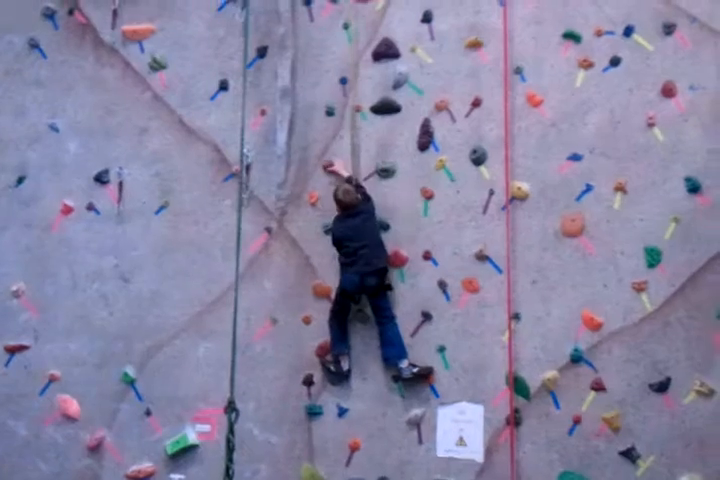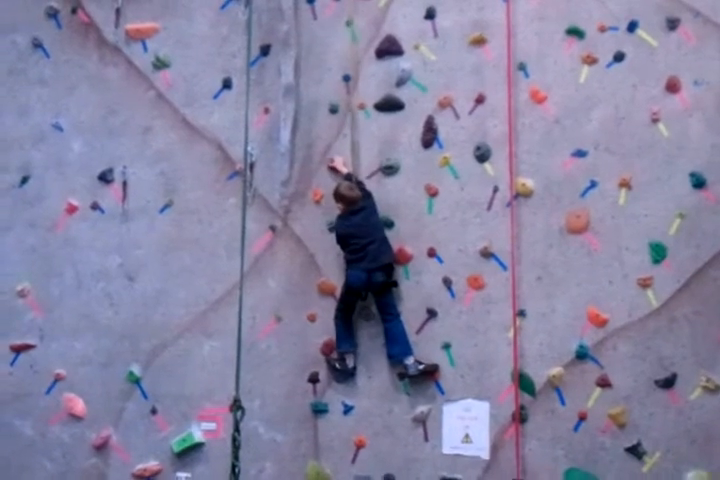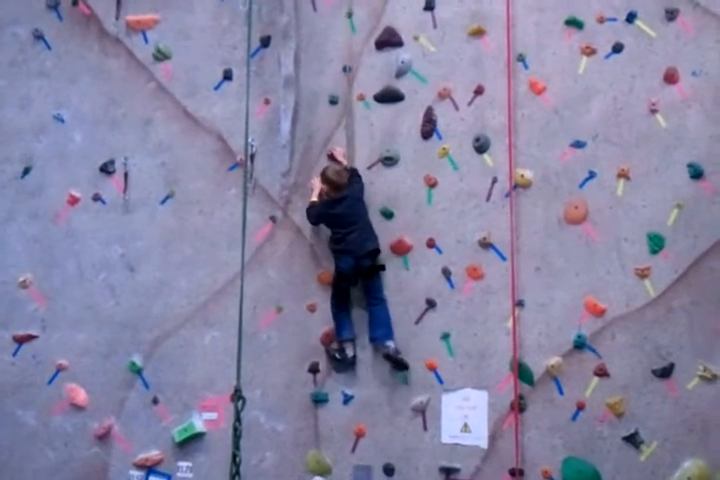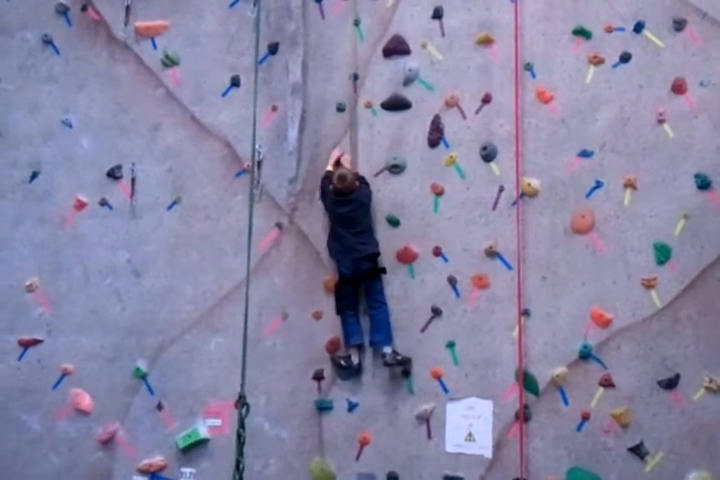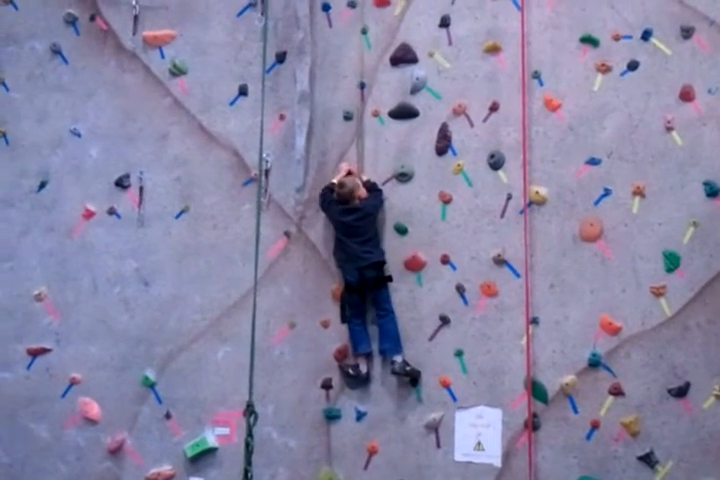
dt=1s
person 1, frame 1
left shoulder: (337, 225)
right shoulder: (368, 209)
right elbow: (360, 188)
right wrist: (342, 173)
left hip: (350, 277)
right hip: (375, 275)
left knee: (337, 318)
right knee: (386, 319)
left ankle: (341, 363)
right ankle: (403, 365)
person 1, frame 2
left shoulder: (341, 223)
right shoulder: (369, 206)
right elbow: (359, 184)
right wrist: (342, 168)
left hip: (356, 274)
right hip: (380, 272)
left knee: (343, 316)
right knee: (390, 317)
left ankle: (347, 360)
right ankle: (408, 362)
person 1, frame 3
left shoulder: (325, 207)
right shoulder: (355, 192)
left elbow: (312, 216)
right elbow: (355, 175)
left wrist: (315, 194)
right wrist: (342, 160)
left hip: (345, 259)
right hip: (367, 255)
left knee: (340, 305)
right knee: (376, 301)
left ankle: (347, 349)
right ankle: (389, 345)
person 1, frame 4
left shoulder: (331, 202)
right shoulder: (363, 197)
left elbow: (325, 182)
right elbow: (363, 182)
left wrist: (333, 160)
right wrist: (349, 168)
left hip: (345, 264)
right hip: (367, 260)
left knee: (348, 310)
right knee: (377, 305)
left ankle: (353, 356)
right ankle: (387, 351)
person 1, frame 5
left shoulder: (335, 211)
right shoulder: (369, 207)
left elbow: (325, 194)
right elbow: (376, 192)
left wrist: (341, 175)
right wrist: (359, 176)
left hip: (351, 272)
right hip: (373, 268)
left knee: (356, 318)
right knee: (385, 313)
left ankle: (362, 366)
right ankle: (397, 360)
